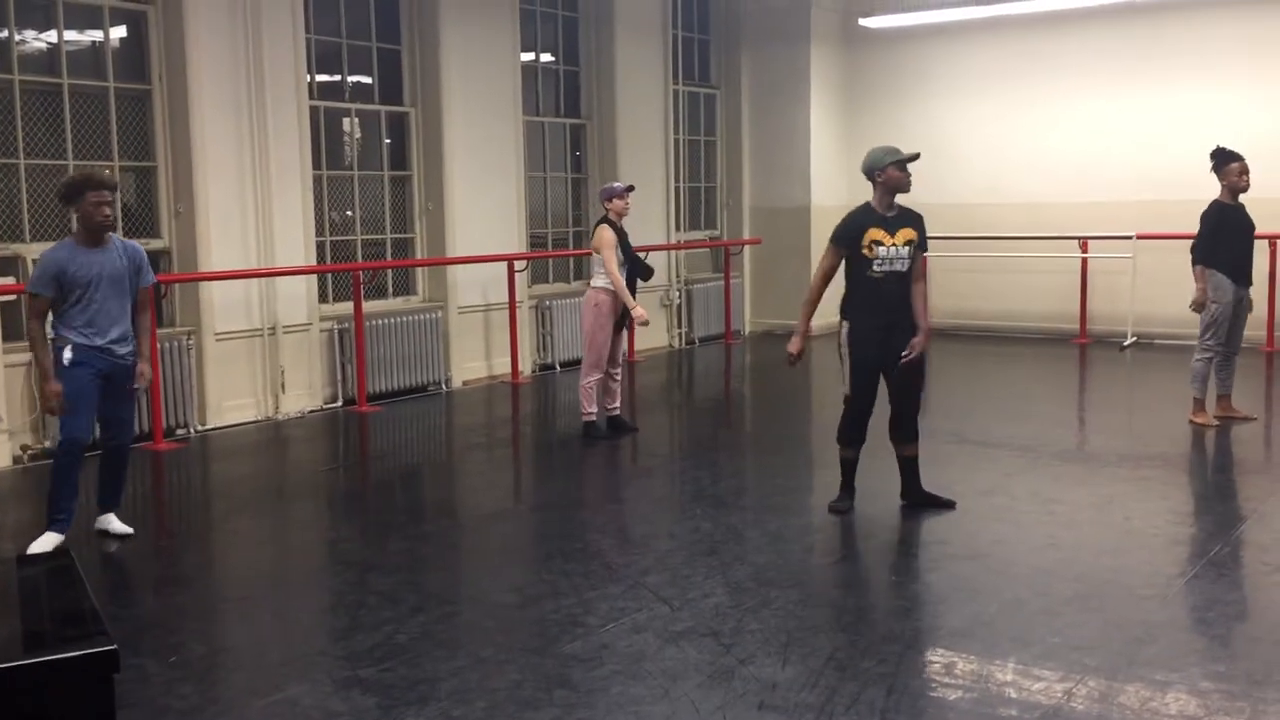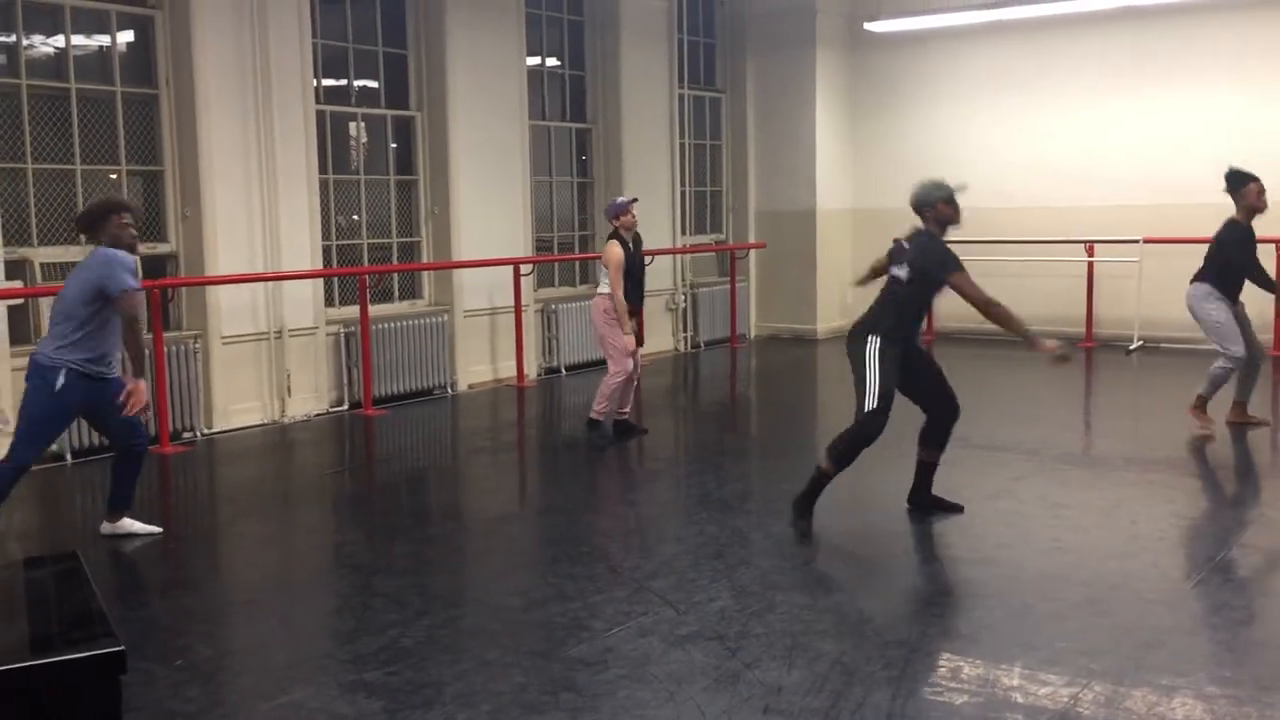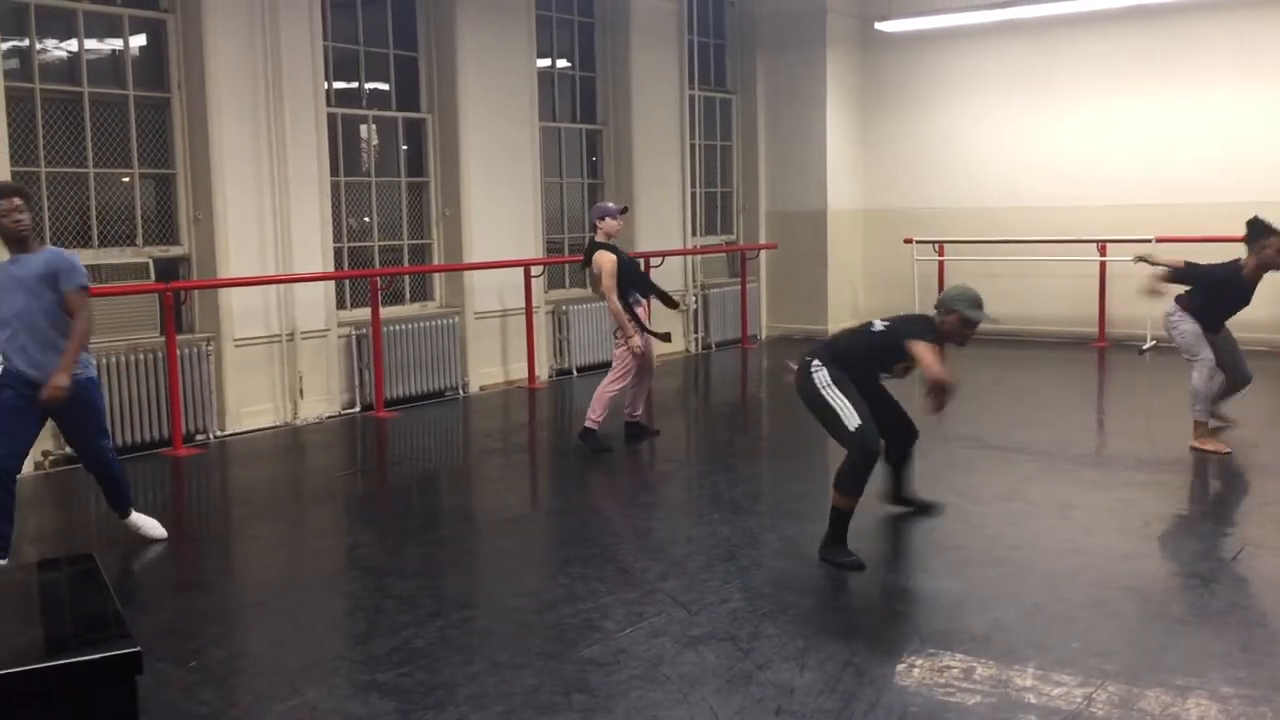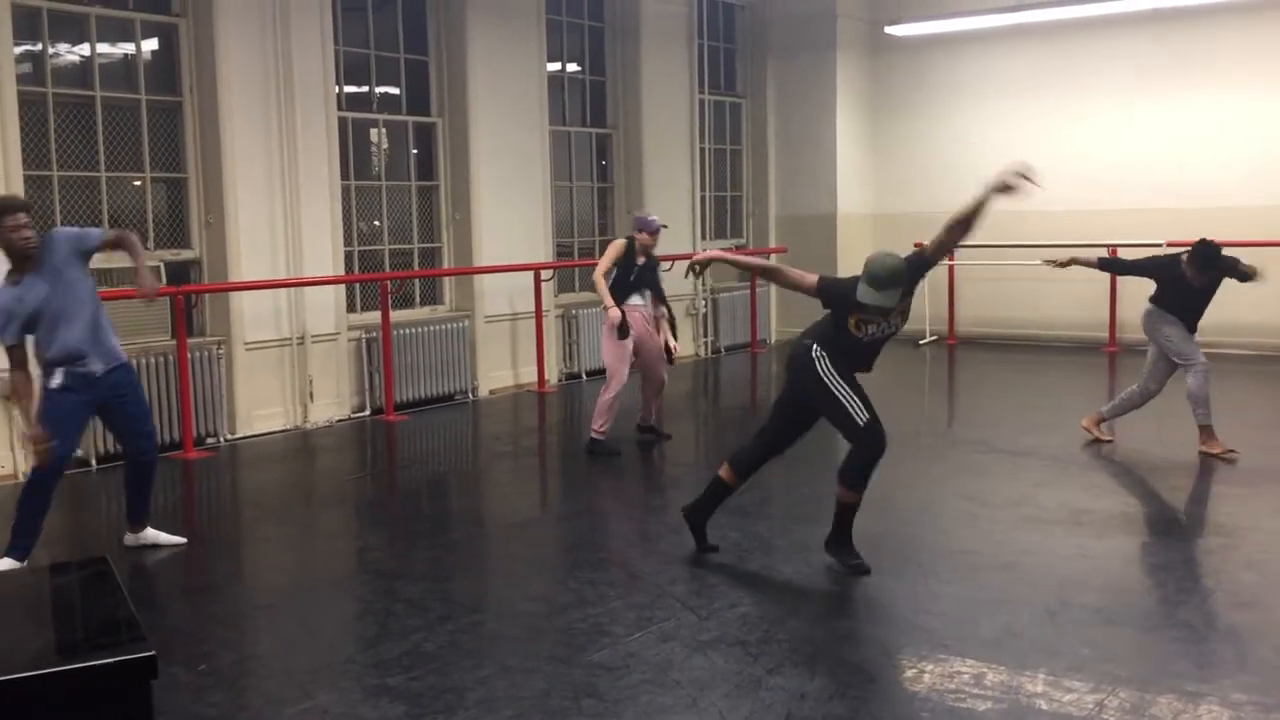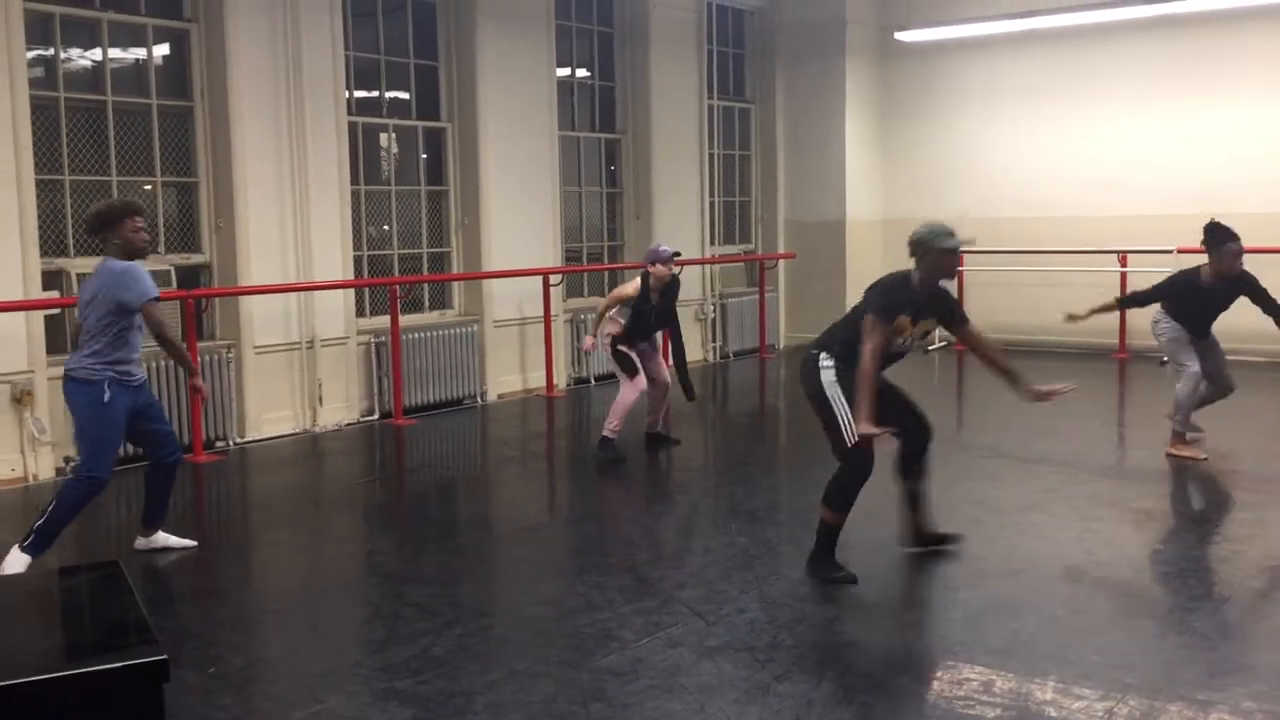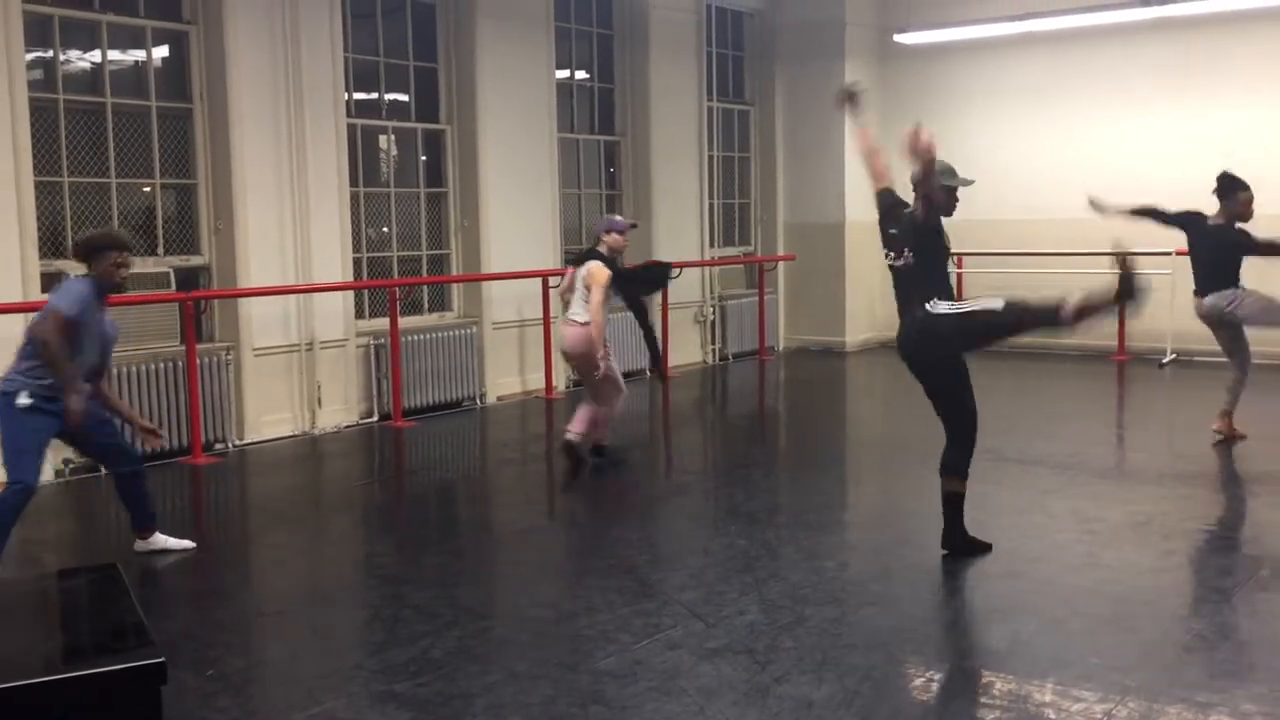
dt=0.4s
person 1, frame 1
left shoulder: (913, 222)
right shoulder: (855, 223)
left elbow: (917, 280)
right elbow: (822, 278)
left wrist: (922, 332)
right wrist: (801, 332)
left hip: (902, 328)
right hip: (861, 328)
left knee: (907, 408)
right knee: (858, 409)
left ankle: (912, 488)
right ankle: (846, 489)
person 1, frame 2
left shoulder: (913, 242)
right shoulder: (937, 253)
left elbow: (881, 266)
right elbow: (984, 303)
left wrist: (866, 277)
right wrist: (1037, 342)
left hip: (900, 341)
right hip: (874, 339)
left knee: (946, 408)
right knee: (870, 424)
left ankle: (921, 493)
right ankle: (806, 499)
person 1, frame 3
left shoulder: (922, 331)
right shoulder: (920, 330)
right elbow: (938, 378)
right wrist: (939, 398)
left hip: (856, 374)
right hip: (823, 371)
left knee: (904, 433)
right knee: (866, 446)
left ankle: (899, 492)
right ankle: (833, 543)
person 1, frame 4
left shoulder: (907, 276)
right shoulder: (846, 292)
left elbow: (951, 233)
right elbow: (780, 274)
left wrist: (991, 192)
right wrist: (720, 257)
left hip: (819, 365)
right hip: (818, 363)
left knee: (770, 445)
right knee: (870, 442)
left ankle: (699, 512)
right ankle: (839, 540)
person 1, frame 5
left shoulder: (939, 300)
right shoulder: (889, 291)
left elbow: (978, 344)
right elbow: (869, 354)
left wrist: (1024, 387)
right wrist: (862, 416)
left hip: (852, 372)
right hip: (828, 367)
left knee: (918, 432)
right knee: (858, 459)
left ankle: (918, 529)
right ankle: (821, 557)
person 1, frame 6
left shoulder: (892, 219)
right shoulder: (920, 223)
left elbow: (875, 163)
right elbow: (925, 178)
left wrist: (856, 112)
right wrist: (926, 157)
left hip: (913, 341)
right hip: (934, 322)
left knee: (960, 431)
right knee: (1024, 313)
left ankle: (954, 534)
right ankle: (1116, 295)
person 2, frame 1
left shoulder: (132, 254)
right shoulder: (55, 259)
left elbow: (142, 310)
right elbow: (35, 320)
left wrist: (144, 359)
right wrist: (47, 378)
left hip: (120, 360)
right hip: (77, 356)
left knee: (119, 441)
right knee: (74, 439)
left ankle: (106, 513)
right ankle: (57, 528)
person 2, frame 2
left shoulder: (101, 266)
right shoulder: (112, 260)
right elbow: (131, 318)
left wrist: (127, 381)
right wrist: (138, 378)
left hip: (97, 376)
right hip: (57, 373)
left knee: (135, 442)
left ankle: (115, 518)
person 2, frame 3
left shoulder: (61, 261)
left elbow: (82, 318)
left wrist: (64, 372)
left hip: (72, 380)
left knee: (99, 457)
left ankle: (127, 513)
person 2, frame 4
left shoulder: (62, 243)
left elbow: (124, 236)
left wrist: (143, 271)
left hip: (114, 370)
right hip: (66, 383)
left knee: (144, 451)
right knee: (49, 466)
left ankle: (137, 529)
person 2, frame 5
left shoulder: (107, 274)
right shoulder: (127, 272)
left elbow: (79, 337)
right elbow: (160, 329)
right wrist: (193, 373)
left hip: (128, 384)
right hip: (96, 386)
left knee: (168, 453)
right knee: (93, 476)
left ankle: (149, 533)
person 2, frame 6
left shoulder: (106, 326)
right shoulder: (79, 290)
left elbow: (95, 384)
right elbow: (45, 332)
left wrist: (136, 420)
right wrist: (72, 393)
left hip: (69, 400)
left knee: (128, 461)
left ankle: (146, 535)
person 3, frame 1
left shoulder: (1240, 209)
right shoulder: (1215, 211)
right elbow: (1199, 250)
left wrist: (1246, 291)
right wrist: (1200, 289)
left hip: (1239, 286)
right hip: (1219, 284)
left knee: (1230, 349)
right knee: (1209, 347)
left ankle: (1224, 405)
right ankle: (1198, 409)
person 3, frame 2
left shoulder: (1241, 229)
right shoulder: (1237, 233)
right elbow: (1255, 273)
left hip: (1225, 298)
right hip: (1207, 296)
left knee: (1255, 354)
right knee: (1235, 354)
left ankle: (1238, 411)
right ankle: (1199, 406)
person 3, frame 3
left shoulder: (1251, 275)
right shoulder: (1229, 274)
right elbow: (1193, 271)
right wrist: (1158, 279)
left hip: (1212, 325)
right hip: (1183, 316)
left knee: (1241, 376)
right knee: (1206, 363)
left ankle: (1208, 404)
right ankle: (1201, 434)
person 3, frame 4
left shoulder: (1218, 263)
right shoulder: (1165, 264)
left elbow: (1246, 274)
right elbow: (1119, 265)
left wrist: (1248, 271)
right wrist: (1074, 260)
left hip: (1182, 328)
right hip: (1160, 319)
left knee: (1149, 387)
right knee: (1198, 365)
left ankle: (1095, 419)
right ankle: (1207, 438)
person 3, frame 5
left shoulder: (1241, 279)
right shoulder: (1186, 280)
right elbow: (1139, 298)
right wrist: (1090, 312)
left hip: (1200, 333)
right hip: (1170, 325)
left knee: (1224, 385)
right knee: (1192, 373)
left ankle: (1182, 414)
right ankle: (1177, 442)
person 3, frame 6
left shoulder: (1195, 221)
right shoulder: (1234, 237)
left elbow: (1157, 214)
left wrist: (1113, 208)
left hip: (1206, 305)
right hip: (1227, 299)
left knee: (1240, 360)
left ankle: (1225, 420)
person 4, frame 1
left shoulder: (618, 230)
right shoulder: (606, 233)
right elbow: (613, 274)
right wrist: (634, 307)
left hip: (614, 300)
right hip: (601, 300)
left knee: (614, 363)
right knee: (595, 365)
left ankle: (613, 416)
right ankle: (589, 422)
person 4, frame 2
left shoulder: (635, 240)
right shoulder: (616, 249)
right elbow: (617, 294)
left wrist: (633, 322)
right wrist: (627, 332)
left hip: (625, 308)
right hip: (608, 308)
left knee: (634, 366)
right knee: (622, 367)
left ankle: (621, 420)
right ankle: (596, 420)
person 4, frame 3
left shoulder: (604, 249)
right shoulder: (606, 257)
left elbow: (596, 288)
right elbow: (612, 300)
right wrist: (630, 334)
left hip: (638, 313)
right hip: (628, 317)
left knee: (645, 370)
right knee: (620, 375)
left ankle: (633, 422)
right ankle: (589, 428)
person 4, frame 4
left shoulder: (652, 264)
right shoulder: (621, 247)
left elbow: (659, 303)
right elbow: (598, 275)
left wrist: (668, 335)
right wrist: (610, 306)
left hip: (645, 321)
right hip: (619, 321)
left knee: (657, 378)
right knee: (617, 380)
left ankle: (647, 425)
right ankle: (597, 438)
person 4, frame 5
left shoulder: (672, 287)
right shoulder: (633, 290)
right elbow: (605, 305)
left wrist: (659, 348)
right wrist: (592, 335)
left hip: (644, 338)
right hip: (618, 336)
left knee: (661, 381)
right knee: (637, 384)
left ankle: (653, 432)
right ankle: (607, 439)
person 4, frame 6
left shoulder: (585, 260)
right shoulder: (601, 271)
left elbow: (564, 292)
right elbow: (596, 313)
right wrist: (599, 353)
left hip: (569, 332)
right hip: (585, 336)
left knee: (598, 393)
right knee: (612, 391)
left ankle: (574, 438)
right ankle: (595, 444)
